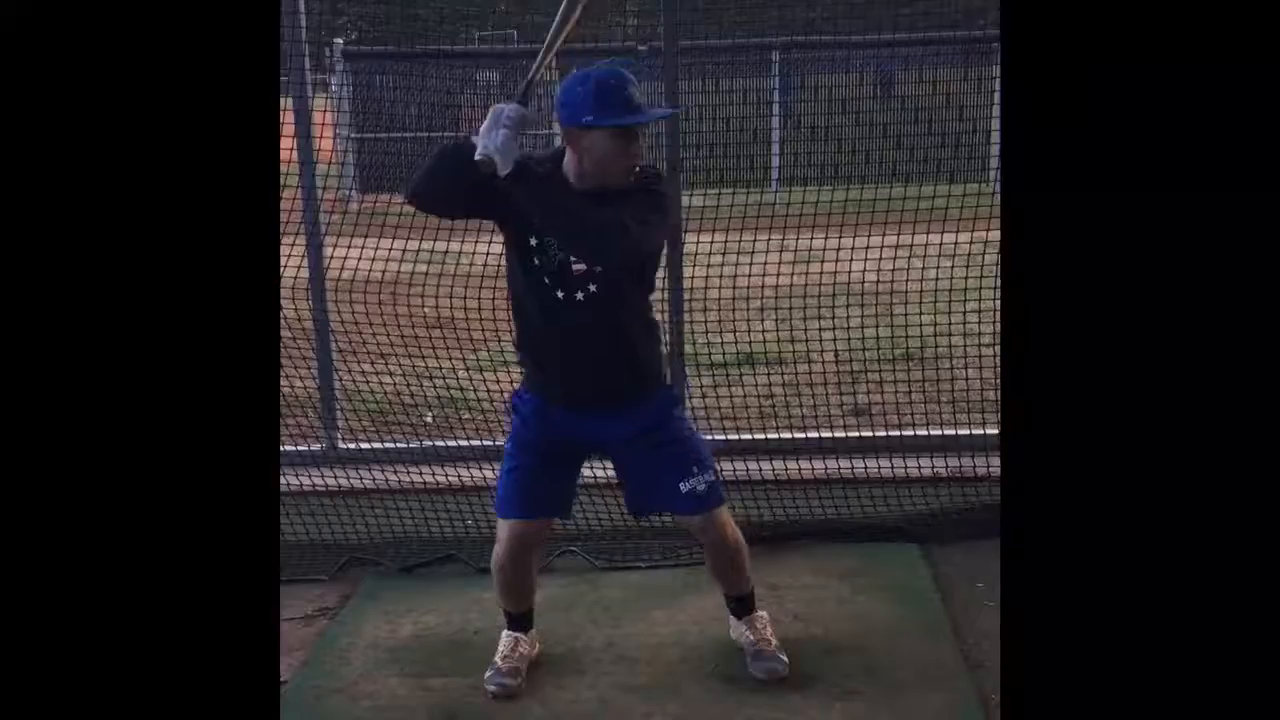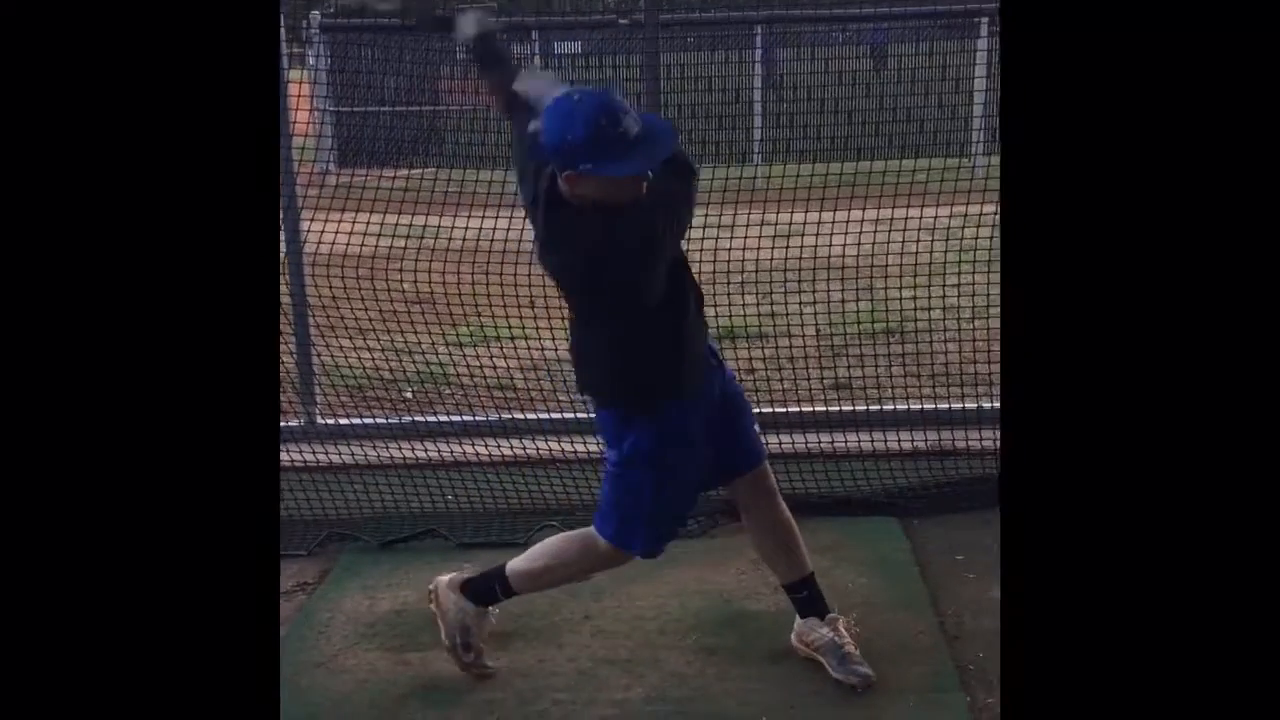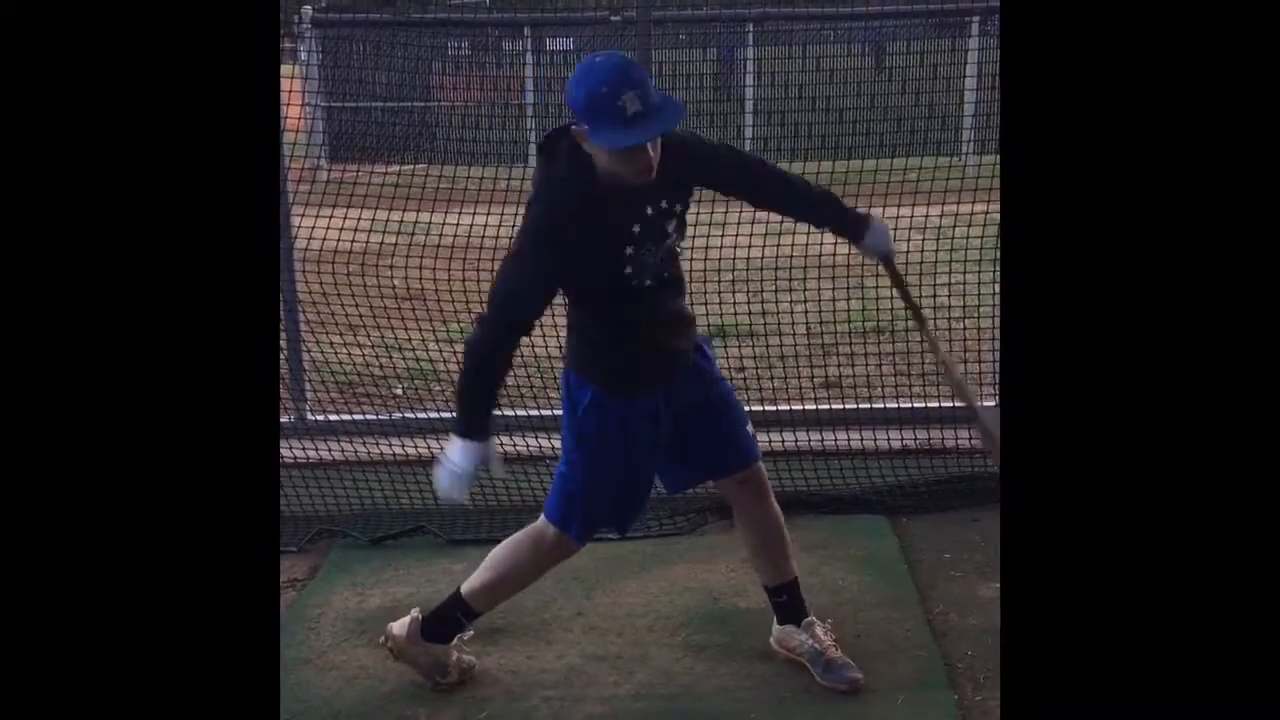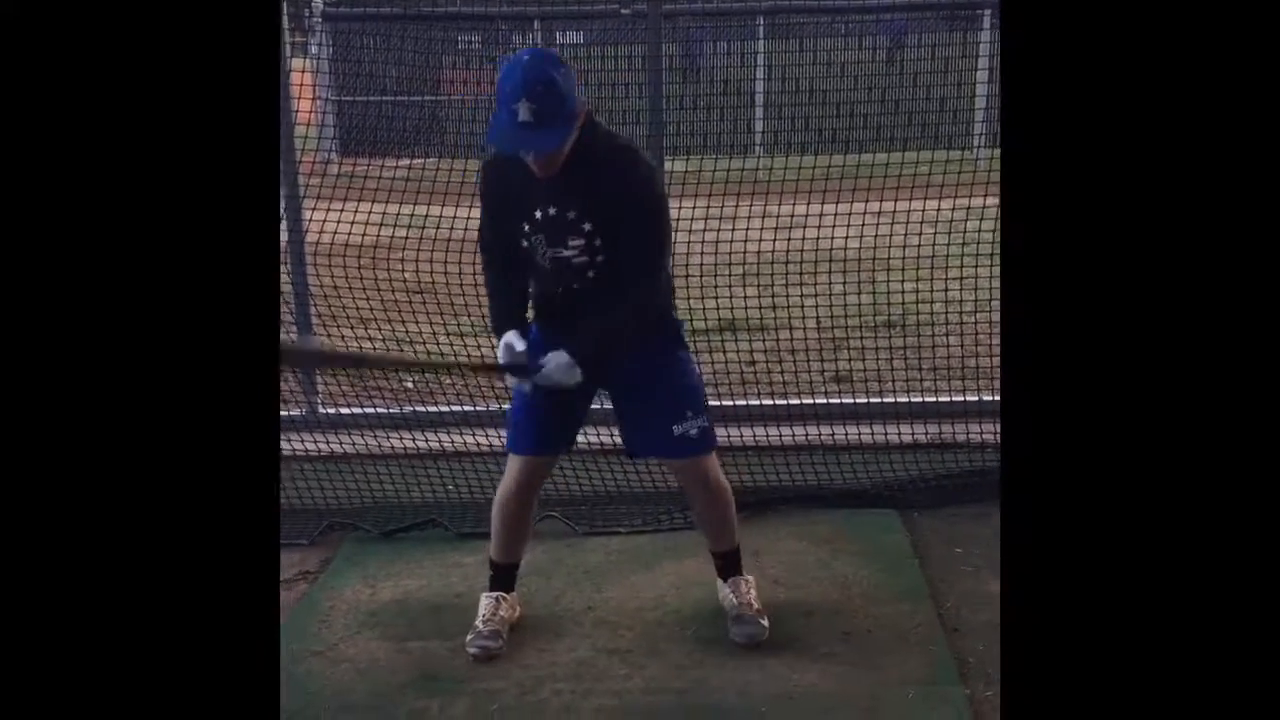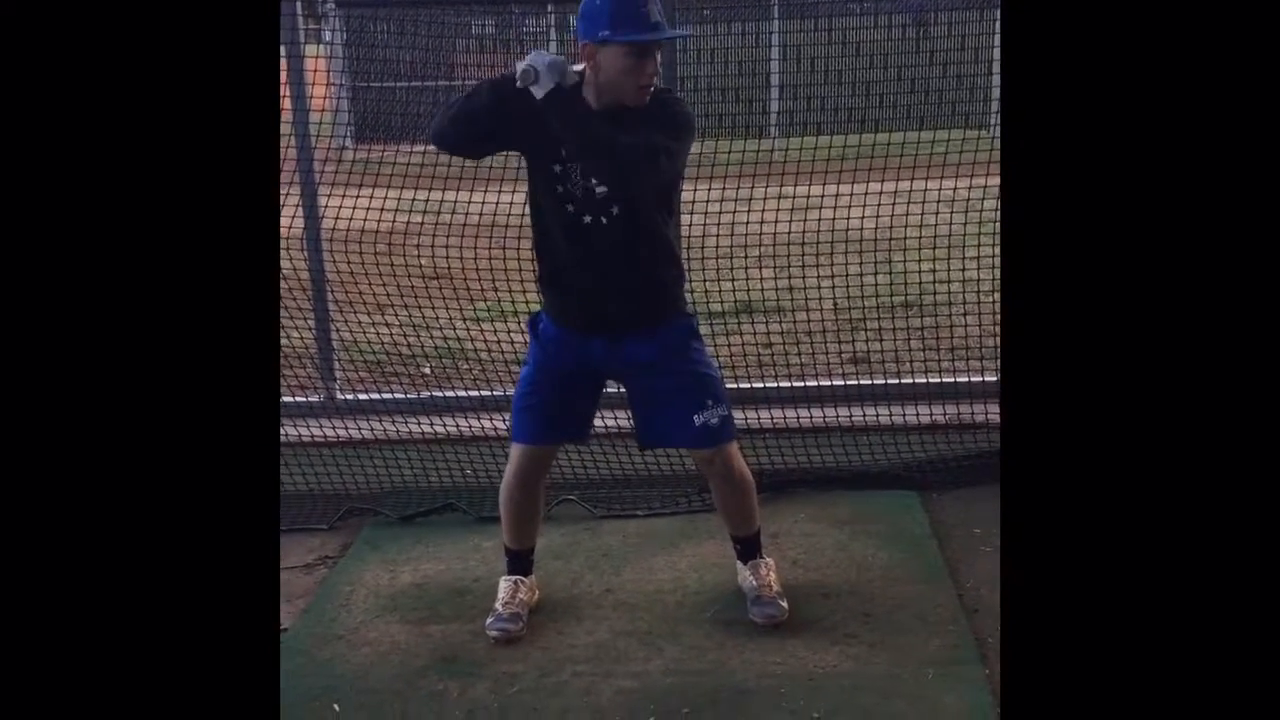
dt=1s
person 1, frame 1
left shoulder: (647, 194)
right shoulder: (519, 179)
left elbow: (611, 248)
right elbow: (422, 193)
left wrist: (516, 174)
right wrist: (480, 147)
left hip: (637, 398)
right hip: (548, 401)
left knee: (711, 522)
right knee: (516, 536)
left ankle: (747, 619)
right ankle: (518, 634)
person 1, frame 2
left shoulder: (545, 173)
right shoulder: (612, 246)
left elbow: (525, 110)
right elbow: (675, 178)
left wrist: (480, 41)
left hip: (690, 364)
right hip: (647, 401)
left knee: (755, 484)
right knee: (614, 543)
left ankle: (815, 621)
right ankle: (470, 595)
person 1, frame 3
left shoulder: (668, 157)
right shoulder: (563, 209)
left elbow: (755, 178)
right elbow: (503, 319)
left wrist: (853, 223)
right wrist: (469, 433)
left hip: (680, 357)
right hip: (611, 388)
left knee: (749, 484)
right knee: (565, 531)
left ankle: (794, 625)
right ankle: (426, 631)
person 1, frame 4
left shoulder: (628, 172)
right shoulder: (501, 172)
left elbow: (644, 285)
right elbow: (500, 258)
left wrist: (585, 358)
right wrist: (508, 331)
left hip: (642, 336)
right hip: (555, 336)
left knee: (698, 469)
right knee: (523, 471)
left ankle: (733, 582)
right ankle: (499, 595)
person 1, frame 5
left shoulder: (668, 117)
right shoulder: (541, 108)
left elbow: (629, 173)
right elbow: (448, 135)
left wrist: (554, 99)
right wrist: (515, 82)
left hip: (655, 326)
right hip: (566, 326)
left knee: (719, 453)
right knee: (526, 458)
left ankle: (753, 563)
right ankle: (518, 578)
